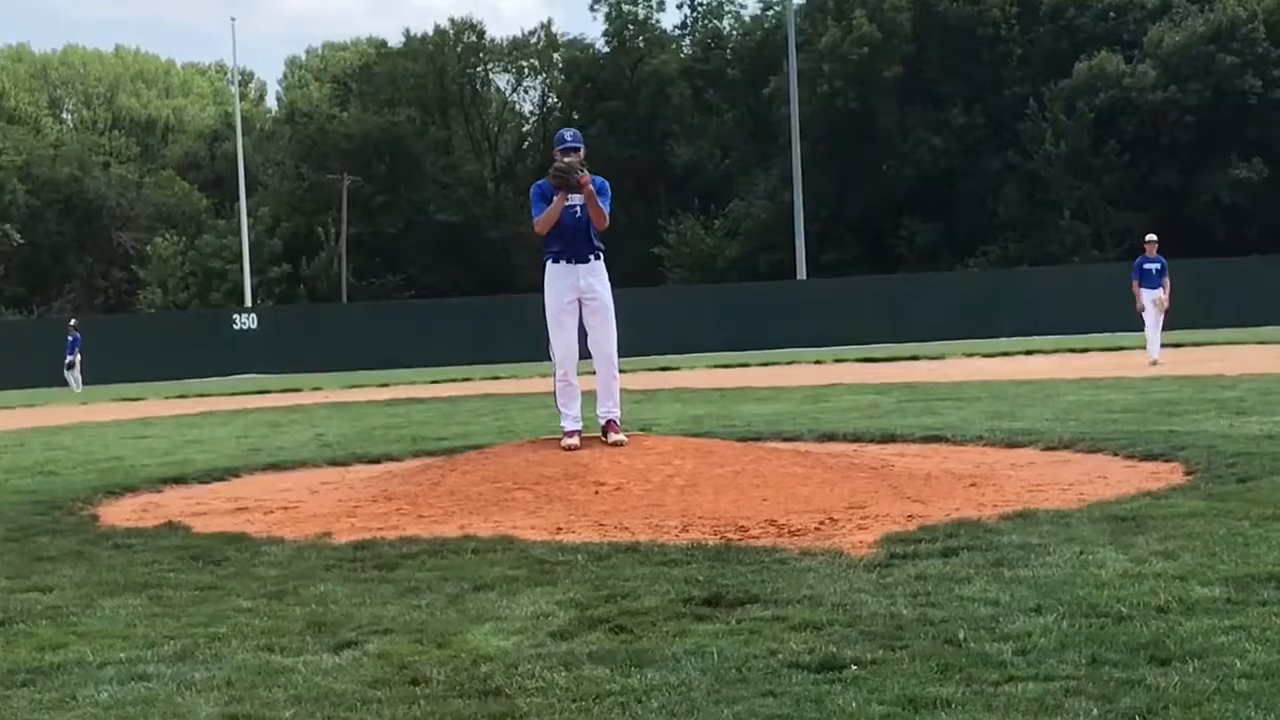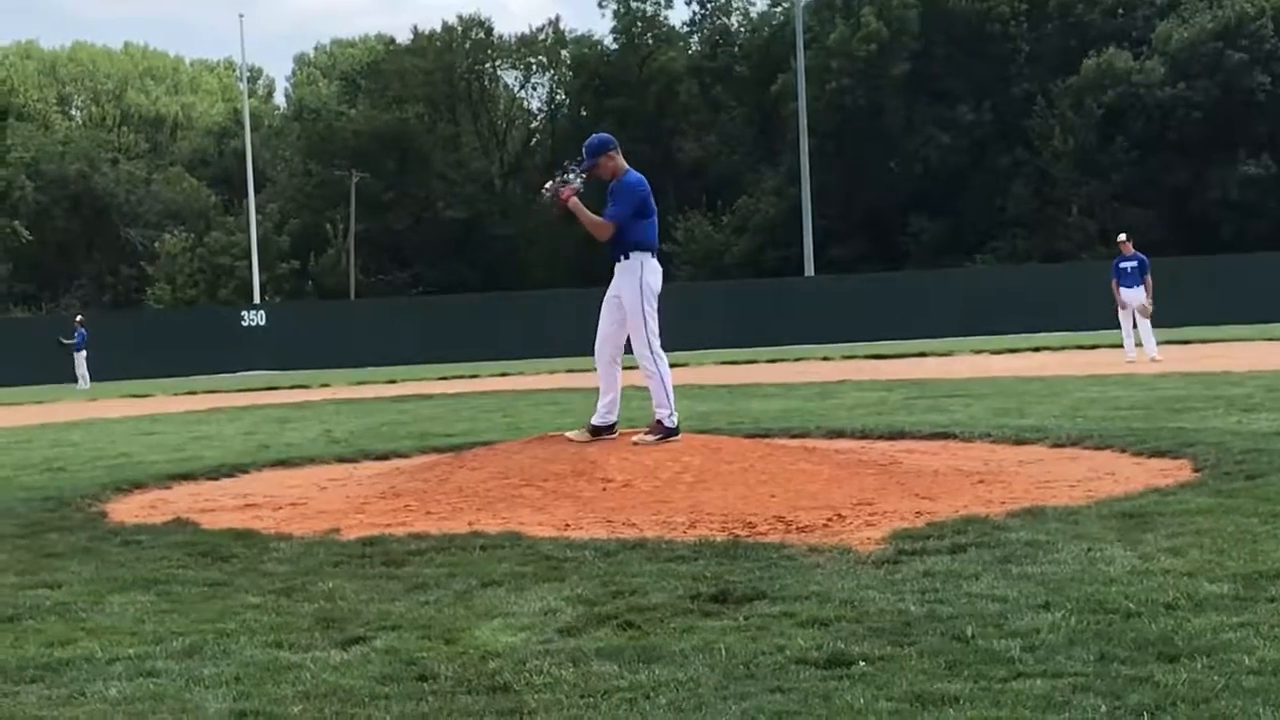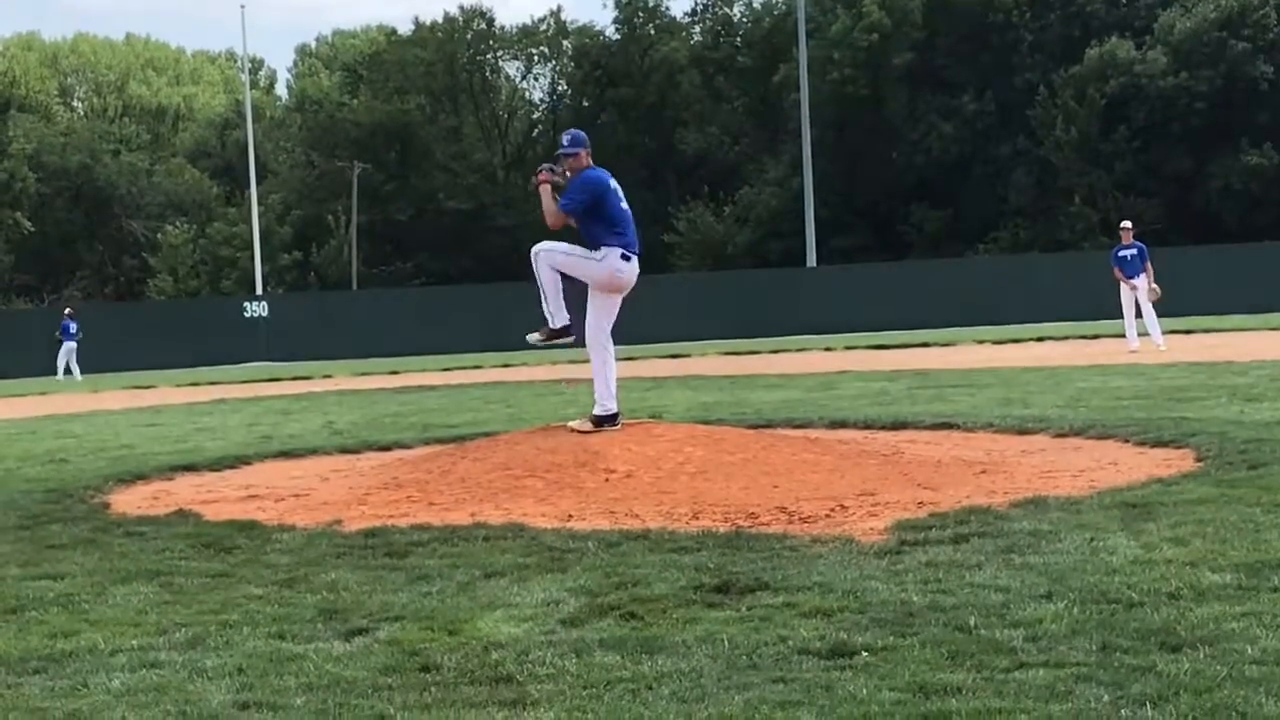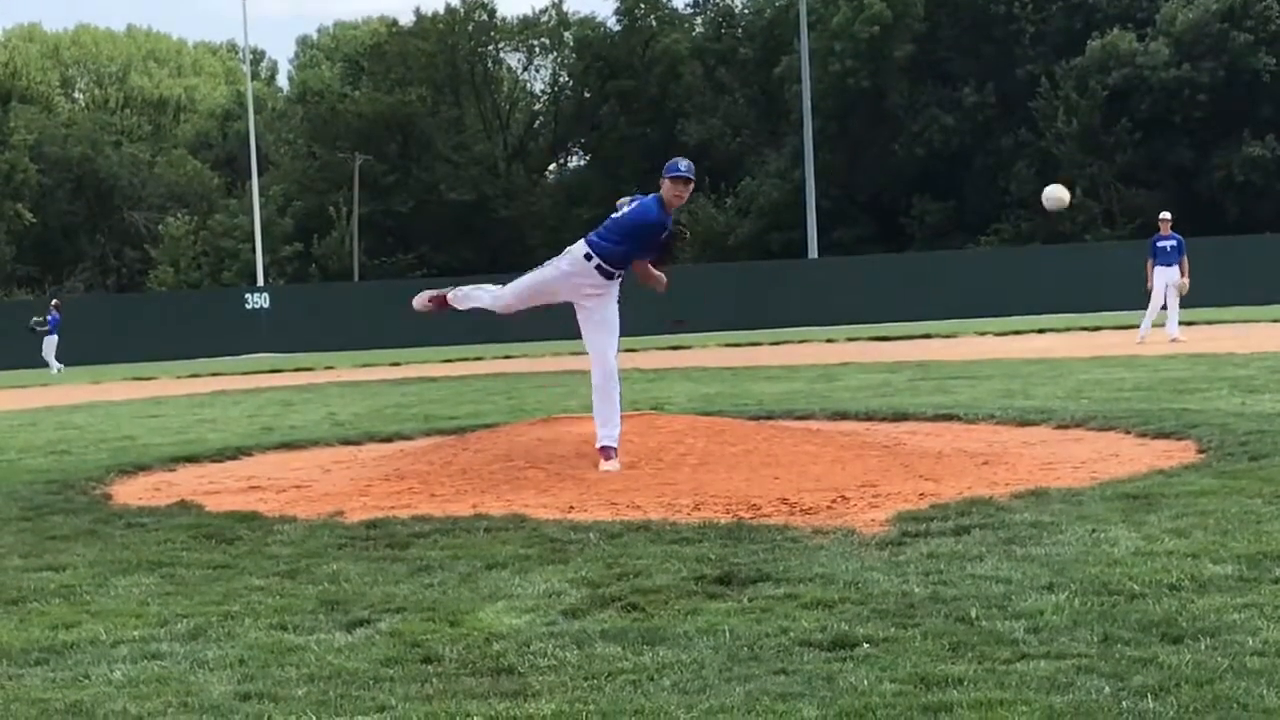
dt=1s
person 1, frame 1
left shoulder: (598, 184)
right shoulder: (542, 188)
left elbow: (602, 223)
right elbow: (540, 228)
left wrist: (588, 193)
right wrist: (562, 194)
left hip: (593, 269)
right hip: (558, 273)
left knee: (605, 349)
right knee: (564, 355)
left ankle: (610, 420)
right ankle: (571, 425)
person 1, frame 2
left shoulder: (632, 184)
right shoulder: (618, 186)
left elbow: (604, 232)
right elbow: (604, 230)
left wrist: (574, 204)
right wrist: (575, 205)
left hip: (638, 268)
right hip: (623, 271)
left knee: (646, 347)
right knee: (606, 349)
left ankle: (667, 421)
right ankle: (605, 421)
person 1, frame 3
left shoulder: (587, 179)
right shoulder: (601, 178)
left elbow: (554, 221)
right elbow: (579, 218)
left wrist: (544, 186)
right wrist: (554, 193)
left hip: (608, 261)
right hip: (624, 266)
left knee: (542, 251)
right knee: (597, 336)
left ankle: (559, 326)
right ankle: (606, 412)
person 1, frame 4
left shoulder: (648, 203)
right shoulder: (654, 217)
left elbow: (623, 203)
right elbow: (639, 269)
right wrist: (658, 280)
left hip: (605, 285)
right hip: (579, 265)
left knee: (606, 366)
right knee: (503, 299)
left ankle: (608, 445)
right ankle: (447, 297)
